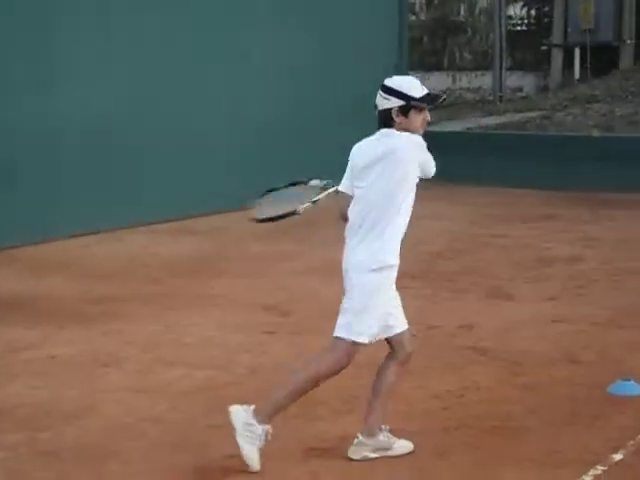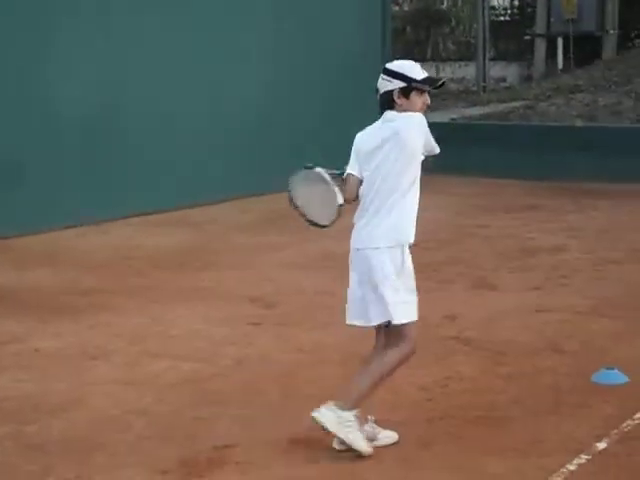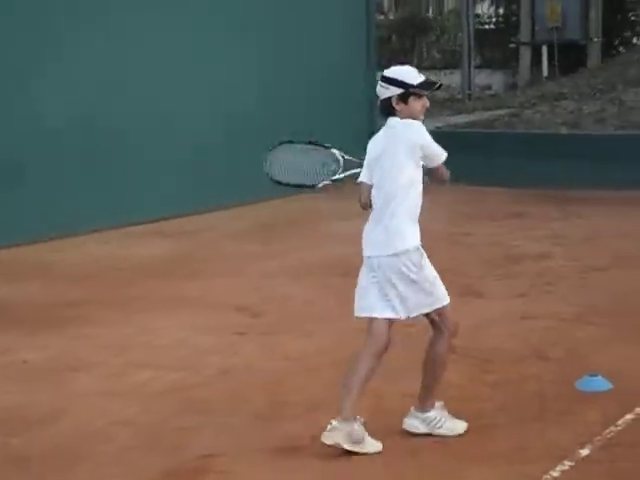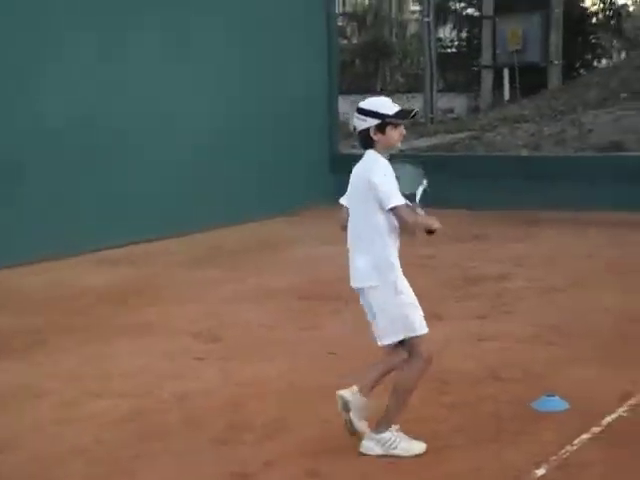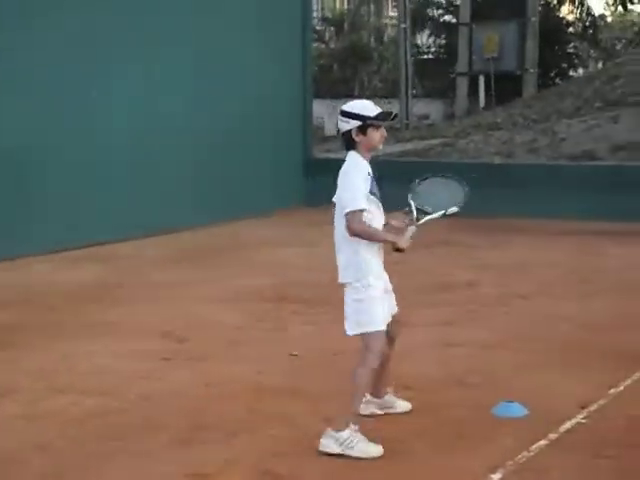
dt=0.2s
person 1, frame 1
left shoulder: (361, 149)
right shoulder: (413, 145)
left elbow: (343, 209)
right elbow: (426, 169)
left hip: (367, 263)
right hip: (374, 266)
left knee: (401, 350)
right knee: (338, 356)
left ankle: (370, 436)
right ankle: (257, 417)
person 1, frame 2
left shoulder: (365, 135)
right shoulder: (413, 123)
left elbow: (350, 193)
right elbow: (429, 153)
left hip: (364, 244)
right hip: (388, 245)
left knee: (386, 340)
right knee: (405, 342)
left ankle: (358, 425)
right ankle: (340, 410)
person 1, frame 3
left shoulder: (376, 142)
right shoulder: (411, 131)
left elbow: (366, 200)
right elbow: (441, 171)
left hip: (375, 249)
right hip: (401, 248)
left knee: (377, 341)
right knee: (445, 326)
left ankle: (345, 424)
right ankle: (425, 411)
person 1, frame 4
left shoulder: (362, 168)
right shoulder: (379, 169)
left elbow: (346, 221)
right elbow: (406, 219)
right wrist: (428, 223)
left hip: (370, 272)
right hip: (382, 275)
left knee: (402, 351)
right knee: (420, 356)
left ankle: (356, 395)
right ankle: (381, 433)
person 1, frame 5
left shoulder: (360, 168)
right shoulder: (354, 171)
right elbow: (353, 226)
left wrist: (386, 222)
right wrist: (392, 238)
left hip: (372, 268)
right hip: (361, 272)
left knee: (390, 330)
right knee: (375, 352)
left ankle: (377, 395)
right ankle: (343, 433)
